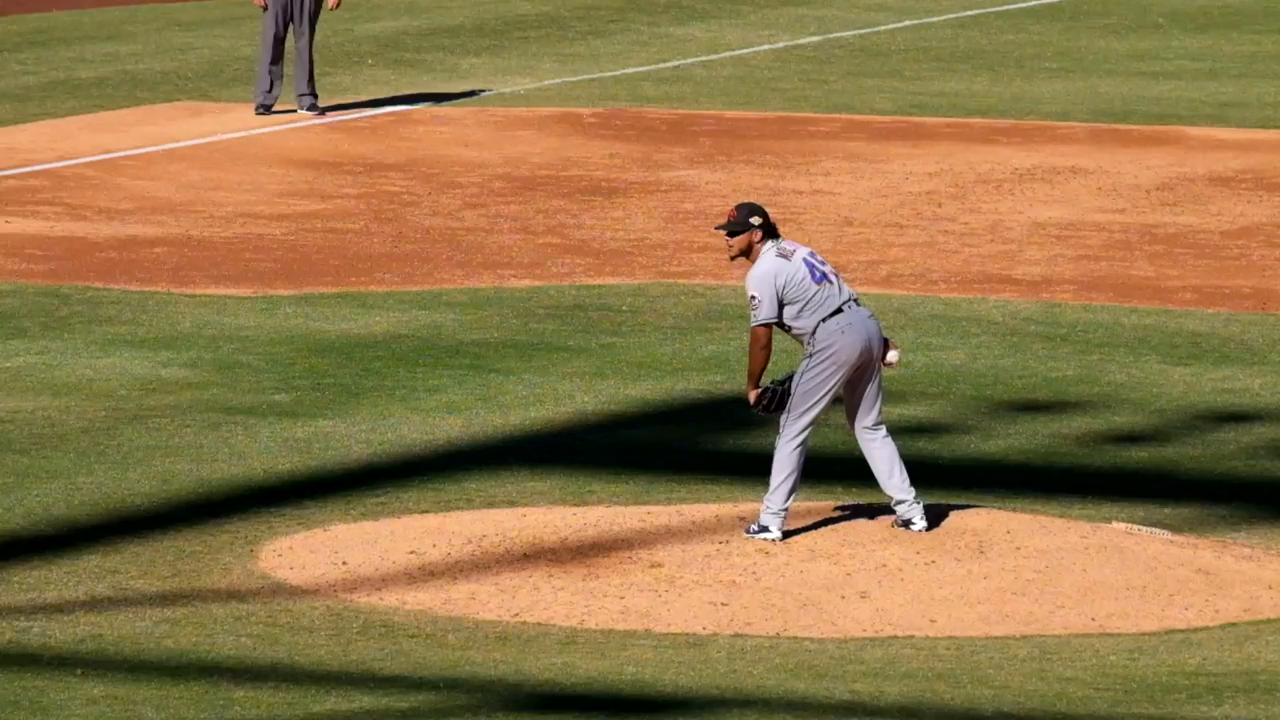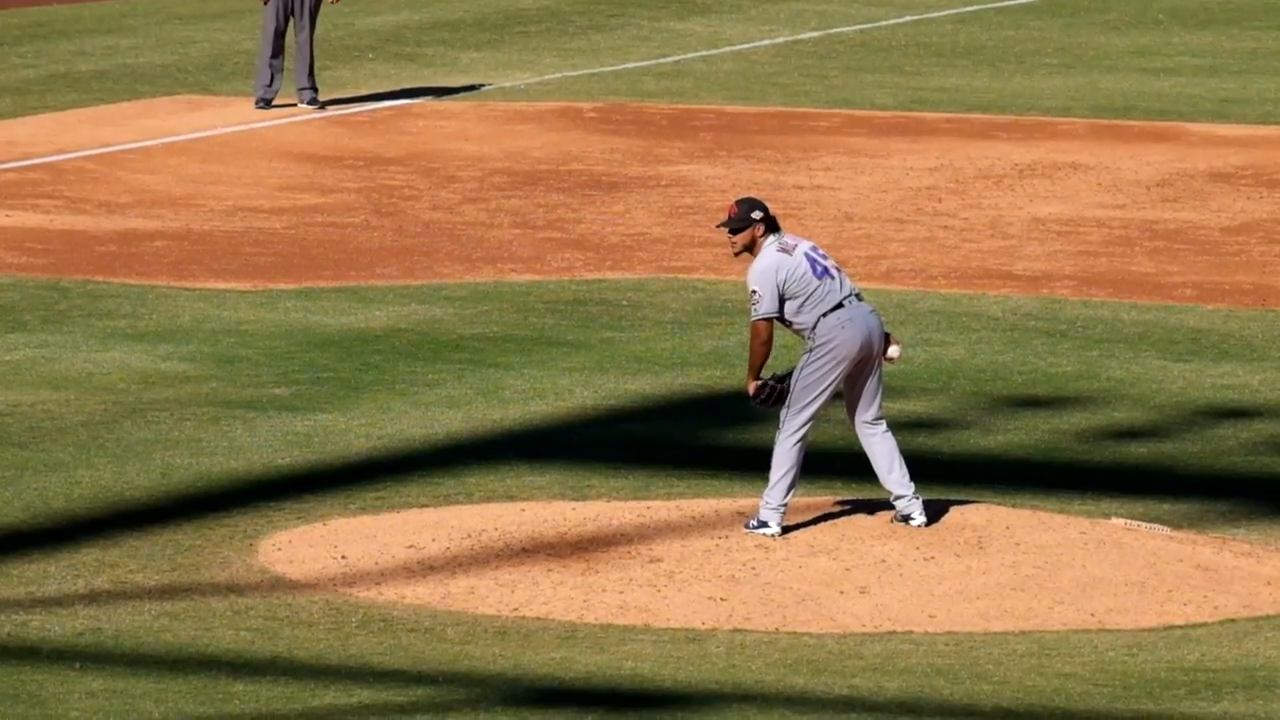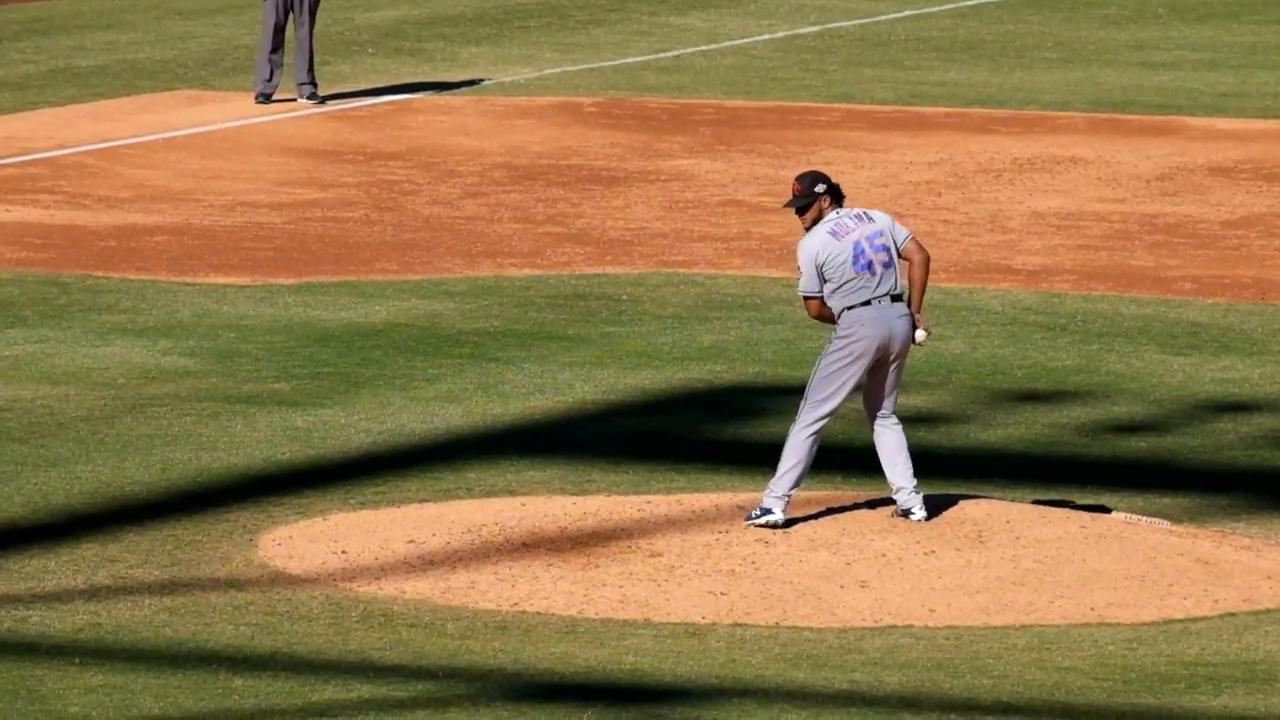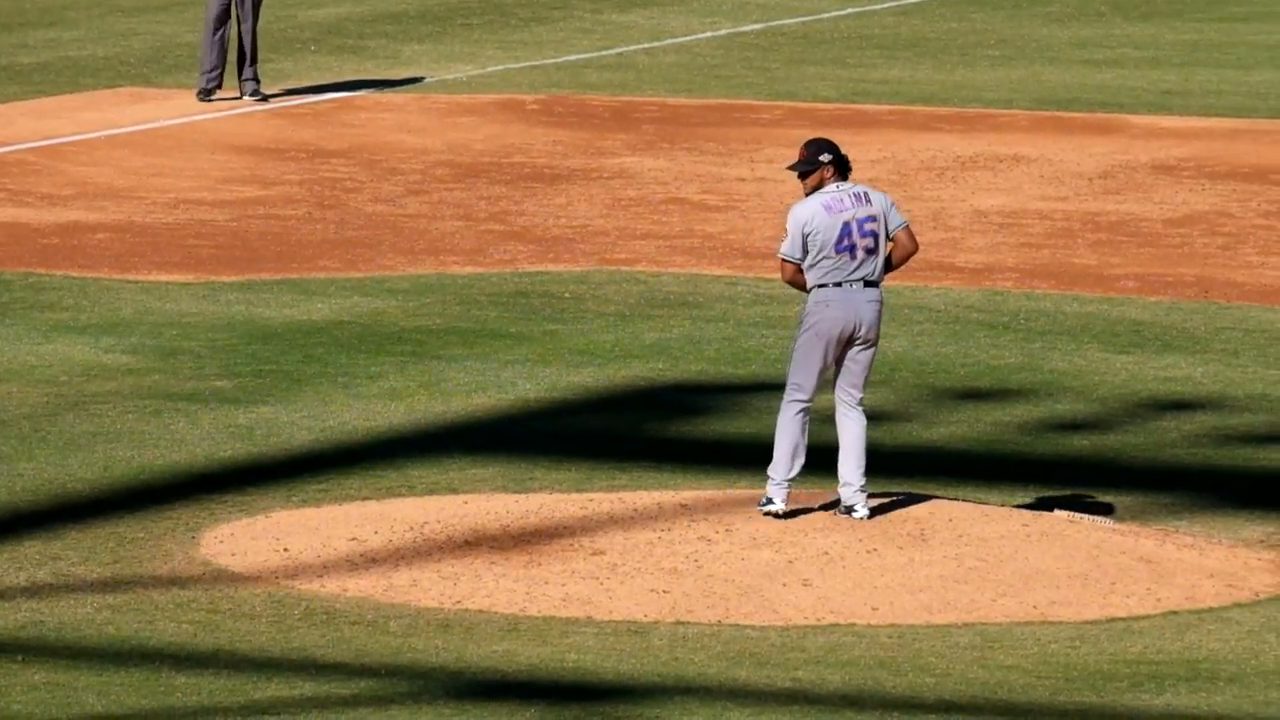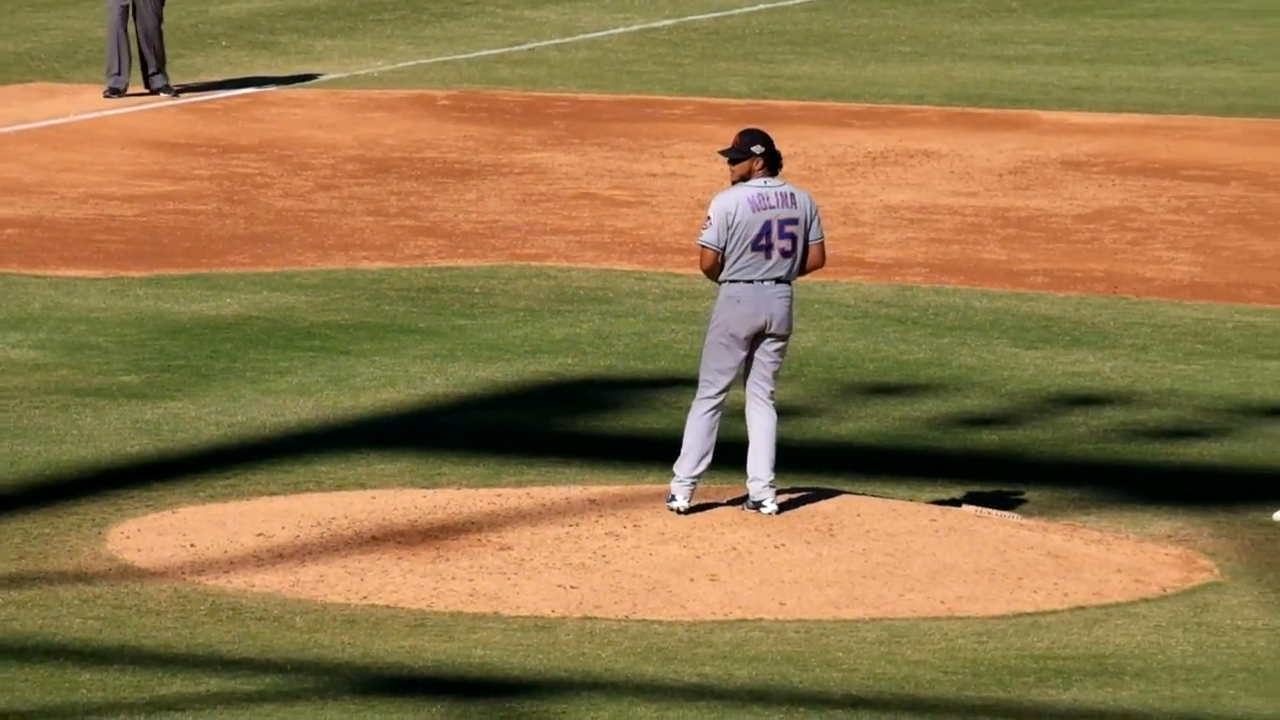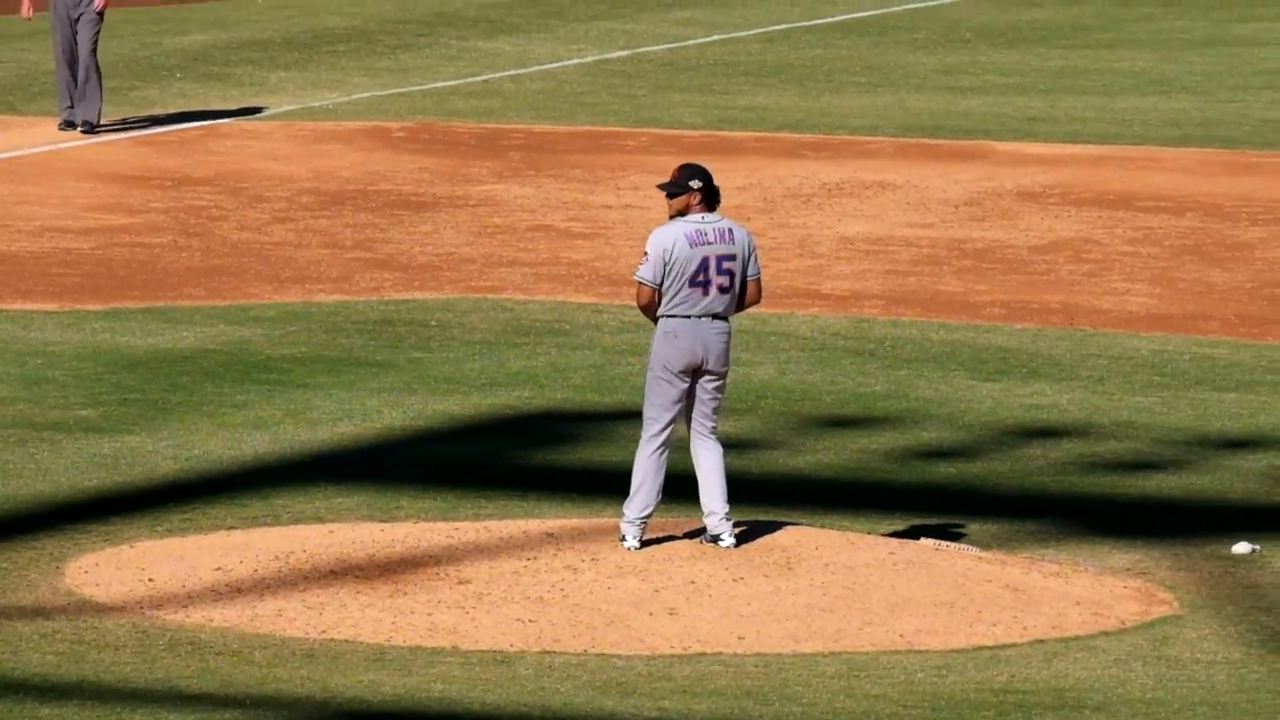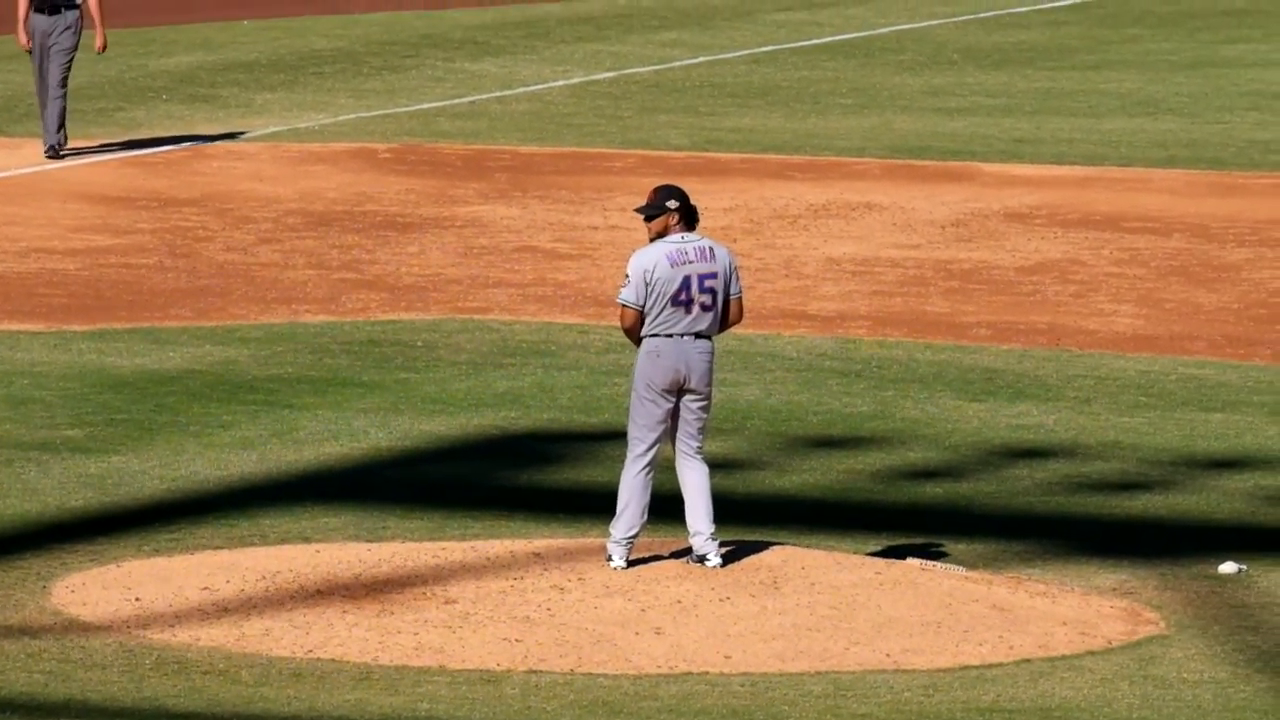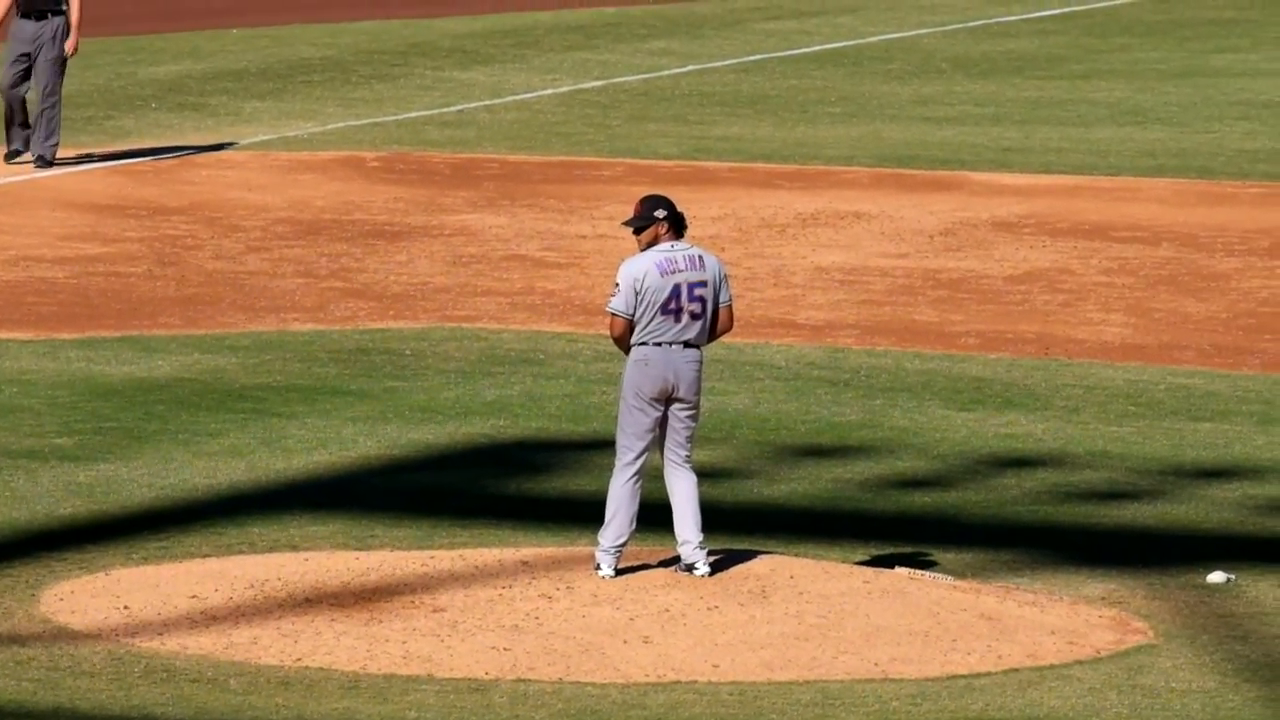
dt=0.4s
person 1, frame 1
left shoulder: (761, 273)
right shoulder: (792, 248)
left elbow: (761, 338)
left wrist: (752, 386)
left hip: (834, 338)
right hip: (867, 326)
left knee: (793, 428)
right knee: (870, 426)
left ankle: (771, 520)
right ankle: (910, 510)
person 1, frame 2
left shoulder: (763, 267)
right shoulder: (795, 242)
left elbow: (762, 333)
right elbow: (839, 285)
left wrist: (752, 378)
left hip: (835, 333)
right hip: (868, 320)
left knee: (793, 424)
right knee: (870, 422)
left ankle: (770, 515)
right ankle: (909, 505)
person 1, frame 3
left shoulder: (813, 243)
right shoulder: (877, 218)
left elbow: (815, 308)
right elbow: (919, 256)
right wrist: (914, 310)
left hip: (859, 326)
right hip: (899, 320)
left knee: (811, 416)
right knee: (883, 415)
left ankle: (774, 502)
right ankle: (910, 500)
person 1, frame 4
left shoulder: (803, 210)
right shoulder: (877, 199)
left elbow: (789, 274)
right elbow: (908, 245)
right wrist: (874, 274)
left hip: (826, 305)
right hip: (869, 304)
left knee: (796, 399)
right knee: (850, 402)
left ankle: (778, 489)
right ankle: (854, 497)
person 1, frame 5
left shoulder: (727, 200)
right shoulder: (802, 200)
left elbow: (708, 261)
right elbow: (816, 258)
left wrist: (731, 279)
left hip: (737, 300)
right hip: (780, 302)
left knee: (710, 395)
right knee: (762, 397)
left ankle: (682, 487)
right ankle: (763, 492)
person 1, frame 6
left shoulder: (665, 236)
right shoulder: (740, 235)
left elbow: (645, 298)
right elbow: (752, 295)
left wrist: (663, 319)
left hip: (675, 335)
right hip: (718, 337)
left knee: (655, 432)
right knee: (705, 433)
left ankle: (633, 527)
right ankle: (720, 525)
person 1, frame 7
left shoulder: (646, 257)
right shoulder: (721, 255)
left elbow: (629, 321)
right elbow: (734, 314)
left wrist: (645, 343)
left hip: (659, 354)
right hip: (701, 356)
left knee: (641, 452)
right knee: (691, 452)
left ankle: (620, 547)
right ankle: (706, 545)
person 1, frame 8
left shoulder: (636, 266)
right shoulder: (710, 264)
left elbow: (618, 330)
right elbow: (724, 322)
left wrist: (635, 351)
left hip: (647, 363)
right hip: (689, 364)
left knee: (629, 461)
right knee: (679, 461)
left ankle: (608, 555)
right ankle: (694, 555)
